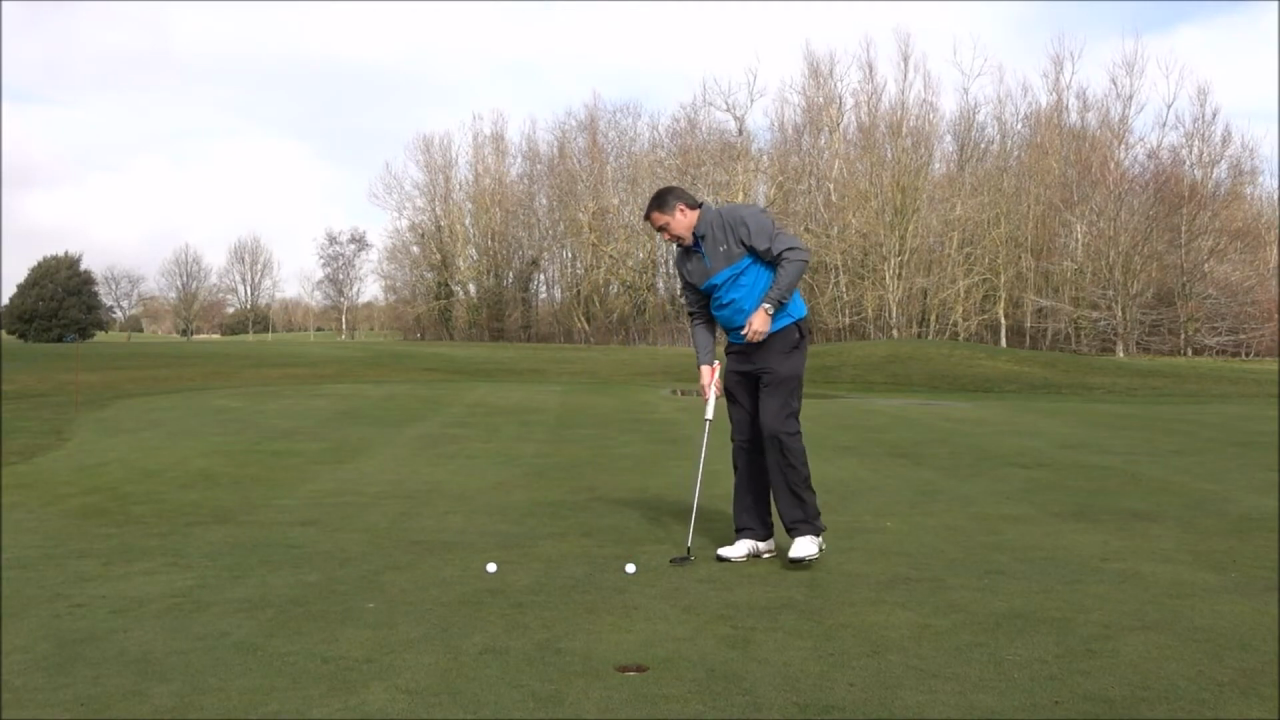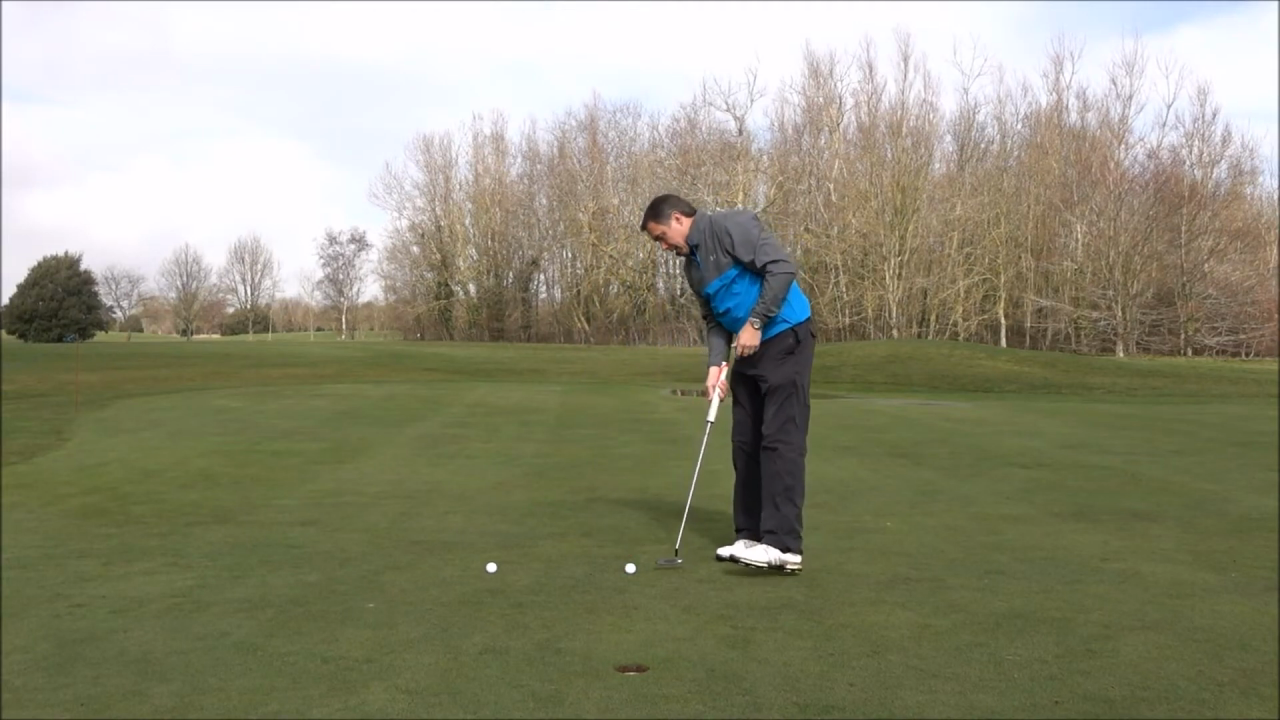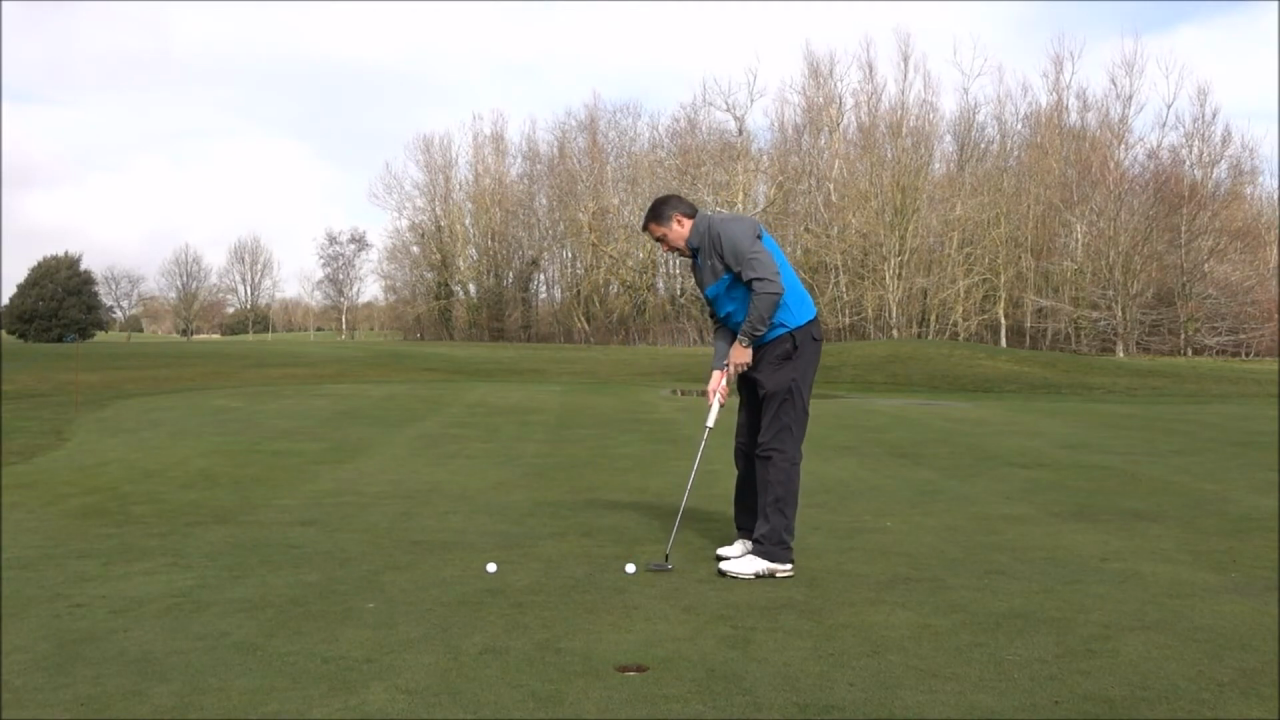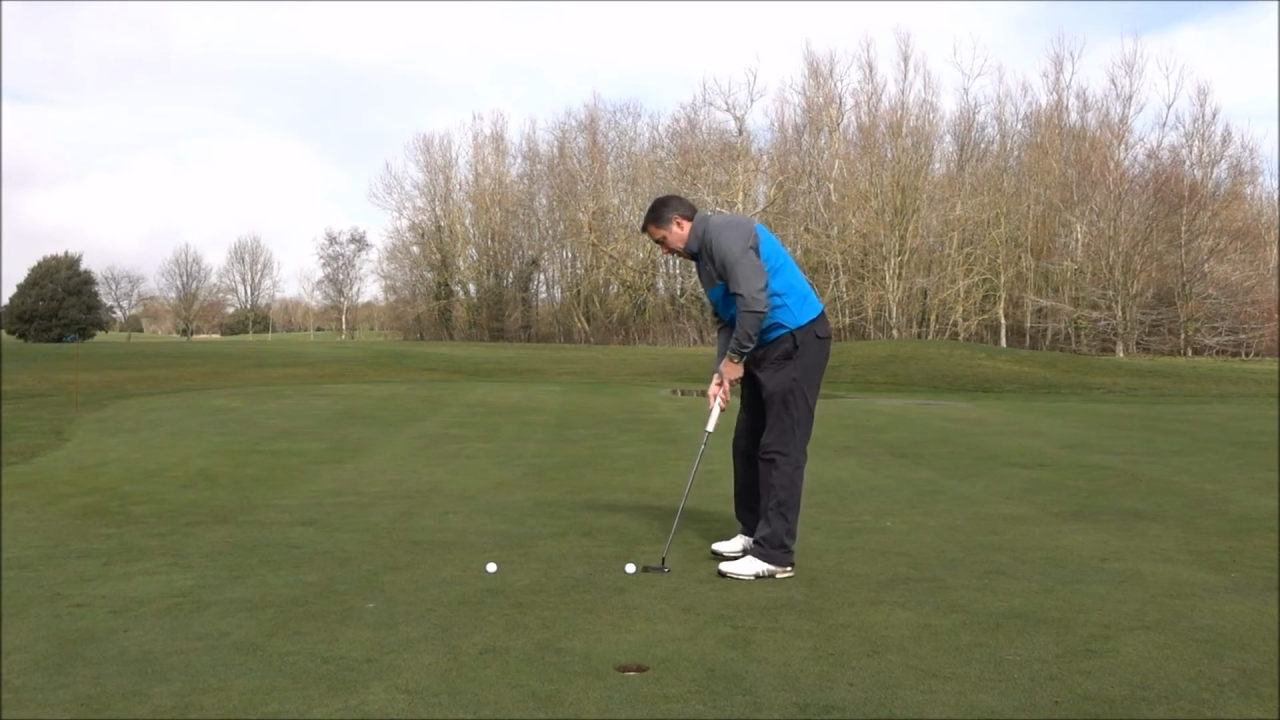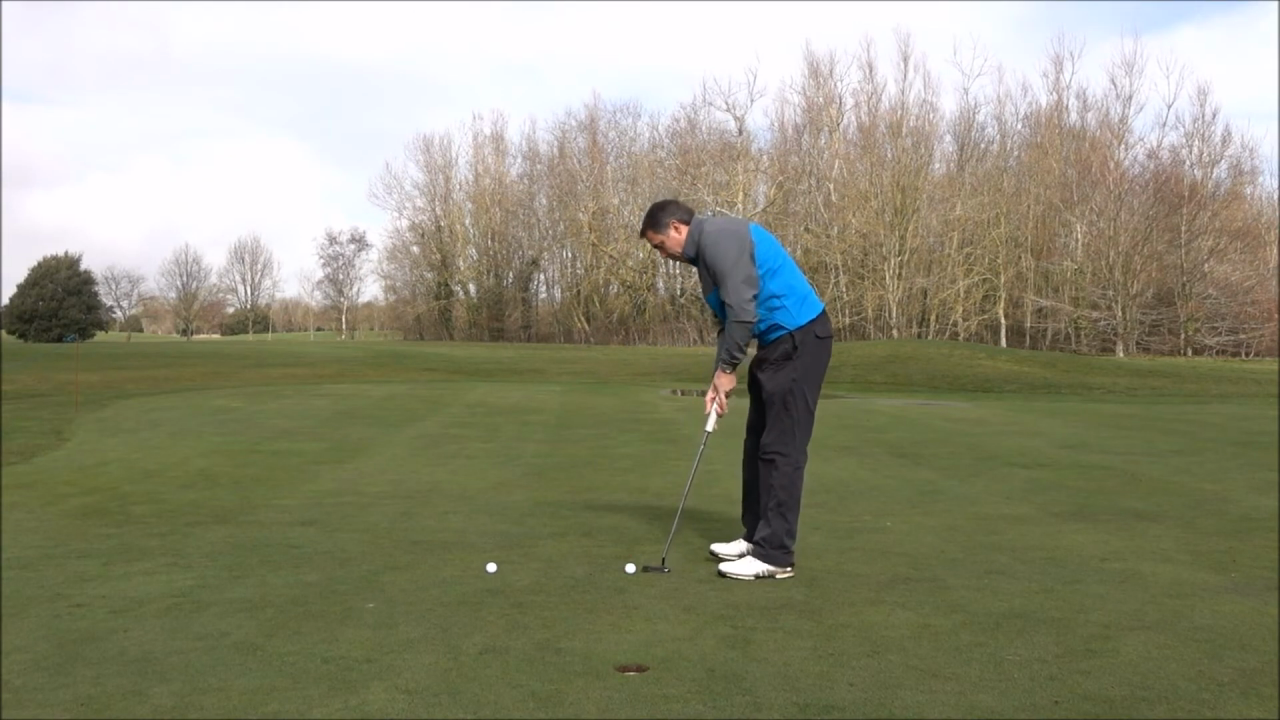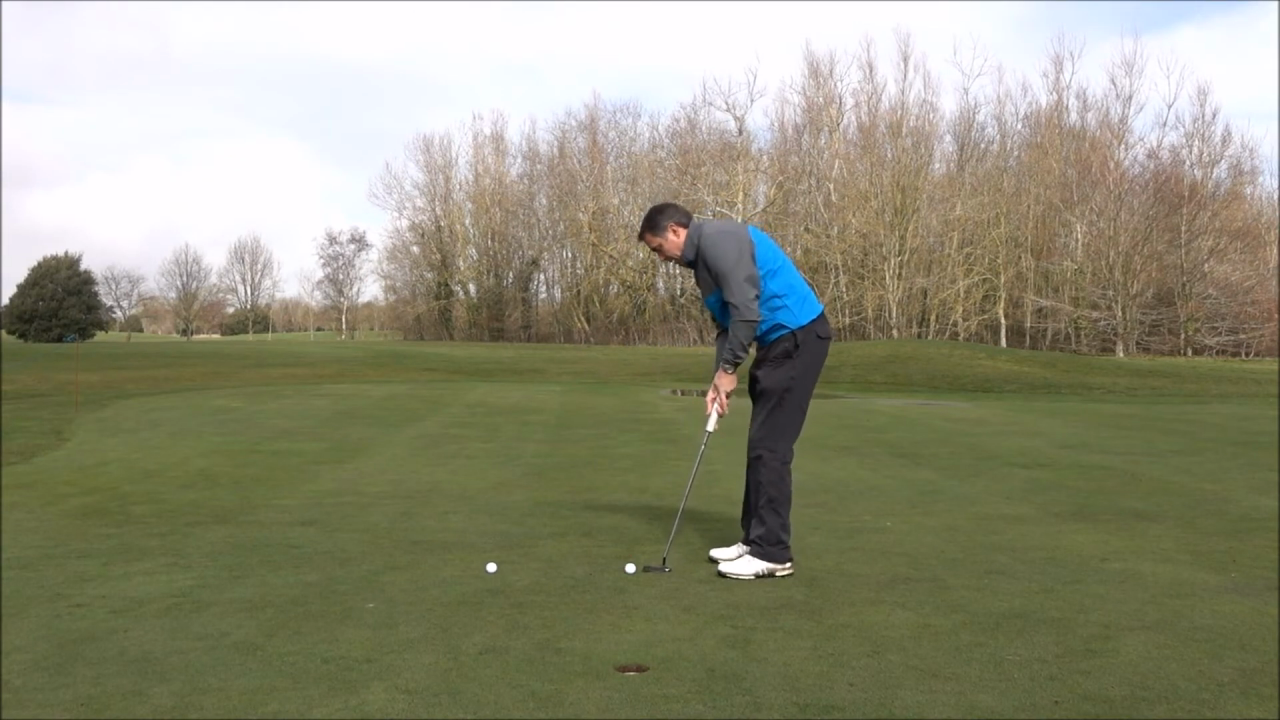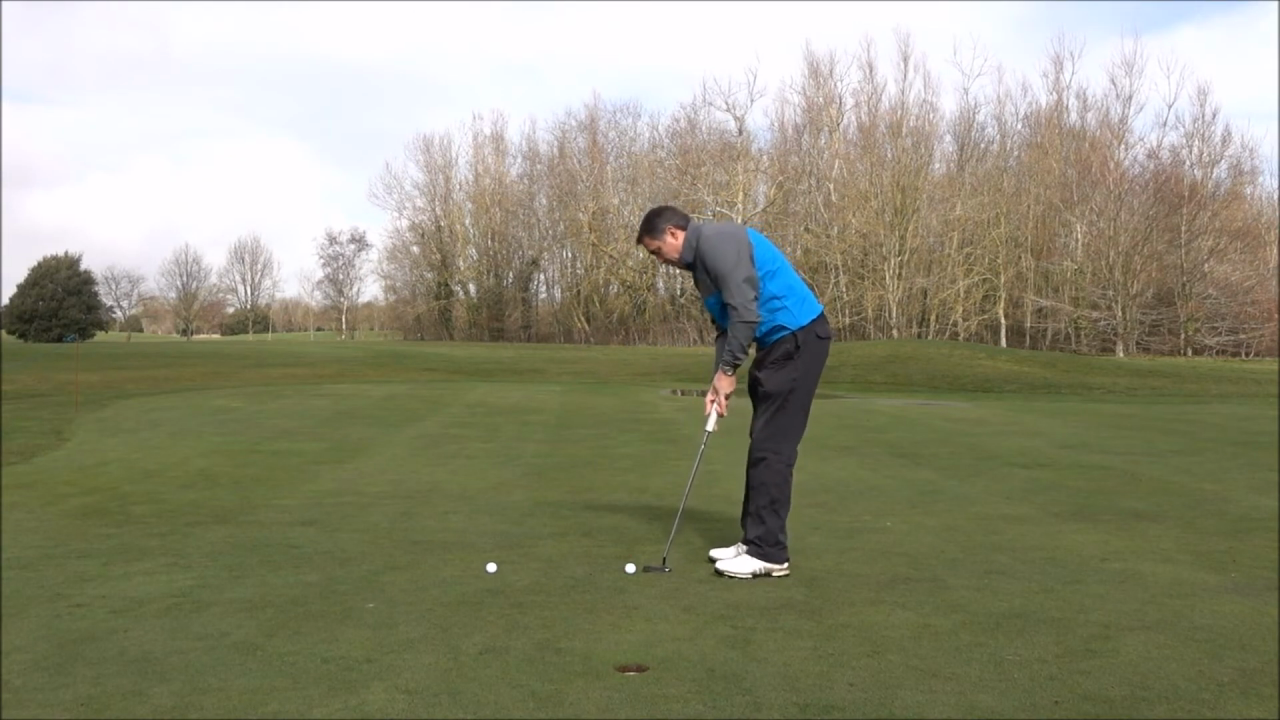
dt=0.2s
person 1, frame 1
left shoulder: (740, 219)
right shoulder: (686, 260)
left elbow: (795, 256)
right elbow: (700, 317)
left wrist: (766, 308)
right wrist: (705, 364)
left hip: (781, 335)
right hip: (740, 348)
left knee: (777, 426)
right knee: (745, 439)
left ankle: (806, 529)
right ankle: (754, 533)
person 1, frame 2
left shoulder: (730, 226)
right shoulder: (691, 264)
left elbow: (781, 268)
right elbow: (714, 320)
left wrist: (755, 323)
right wrist: (715, 365)
left hip: (783, 338)
right hip: (748, 350)
left knee: (780, 437)
right knee: (746, 442)
left ankle: (782, 544)
right ankle: (752, 534)
person 1, frame 3
left shoulder: (728, 230)
right shoulder: (699, 260)
left elbow: (769, 285)
right elbow: (723, 319)
left wrist: (745, 341)
right wrist: (719, 367)
left hip: (789, 341)
right hip: (757, 349)
left knee: (777, 445)
right knee: (748, 445)
left ankle: (774, 553)
right ankle: (752, 536)
person 1, frame 4
left shoulder: (724, 233)
right shoulder: (705, 255)
left elbow: (753, 301)
right elbow: (729, 318)
left wrist: (735, 358)
right wrist: (720, 372)
left hip: (796, 339)
right hip: (772, 343)
left knee: (780, 447)
right knee: (748, 442)
left ankle: (774, 555)
right ankle: (753, 532)
person 1, frame 5
left shoulder: (718, 237)
right shoulder: (706, 250)
left elbow: (742, 311)
right elbow: (729, 319)
left wrist: (726, 368)
right wrist: (719, 376)
left hip: (797, 338)
right hip: (779, 340)
left knee: (780, 448)
right knee: (757, 443)
left ankle: (774, 555)
right ankle: (757, 536)
person 1, frame 6
left shoulder: (718, 239)
right shoulder: (704, 258)
left elbow: (747, 310)
right elbow: (728, 322)
left wrist: (728, 369)
right wrist: (719, 378)
left hip: (797, 337)
right hip: (780, 340)
left knee: (769, 444)
right knee: (761, 443)
left ankle: (772, 552)
right ankle: (756, 540)
person 1, frame 7
left shoulder: (716, 241)
right shoulder: (702, 262)
left elbow: (746, 311)
right elbow: (727, 323)
left wrist: (727, 371)
right wrist: (718, 380)
left hip: (797, 337)
right hip: (781, 341)
left knee: (772, 446)
right knee: (764, 444)
left ankle: (769, 553)
right ankle: (757, 542)
